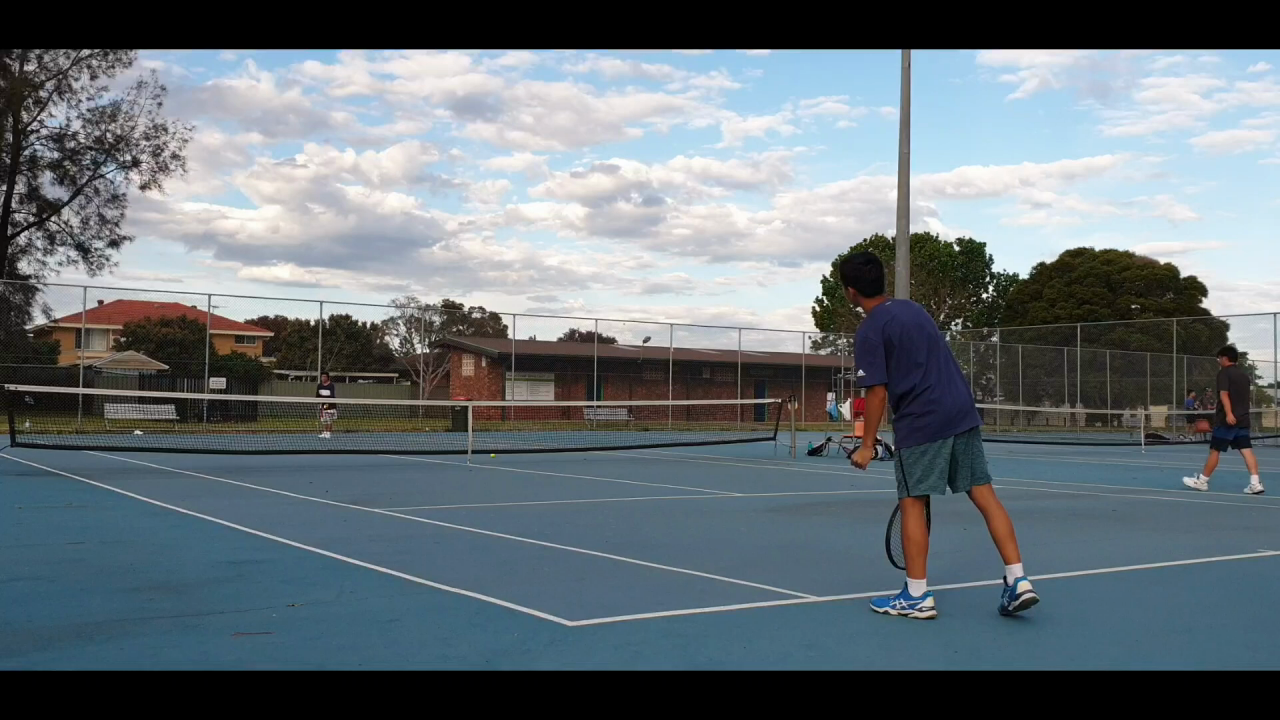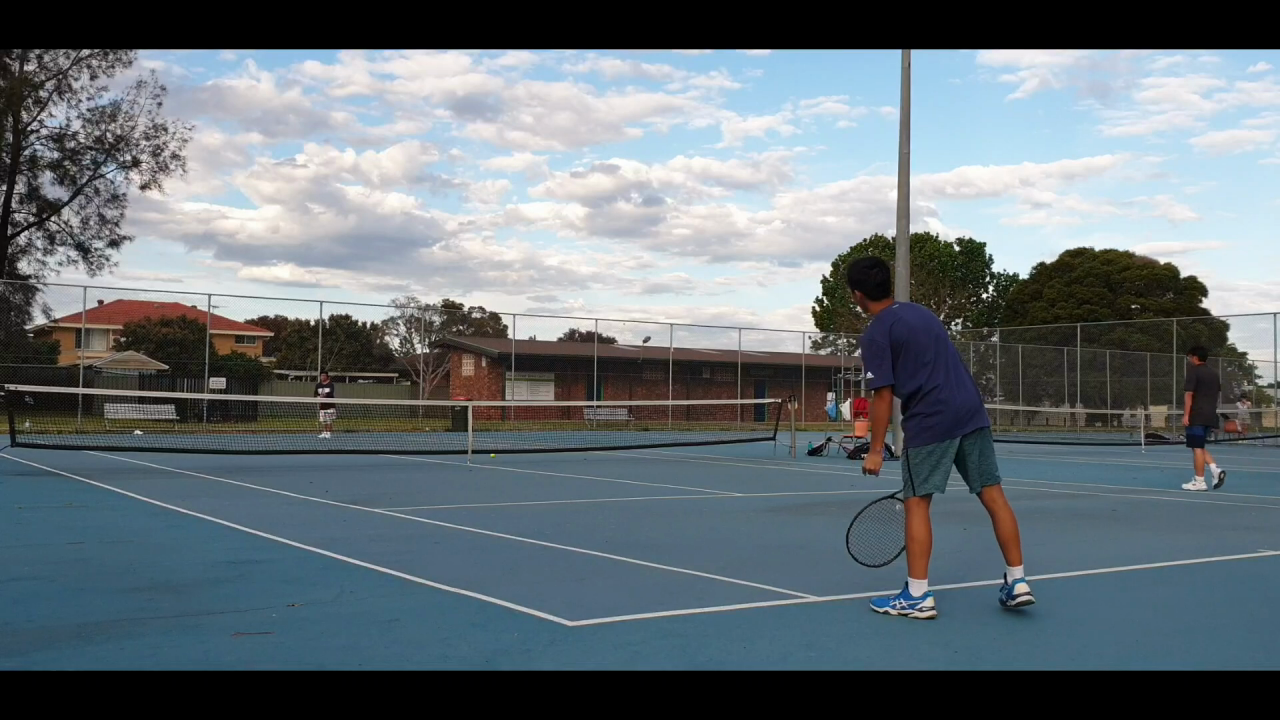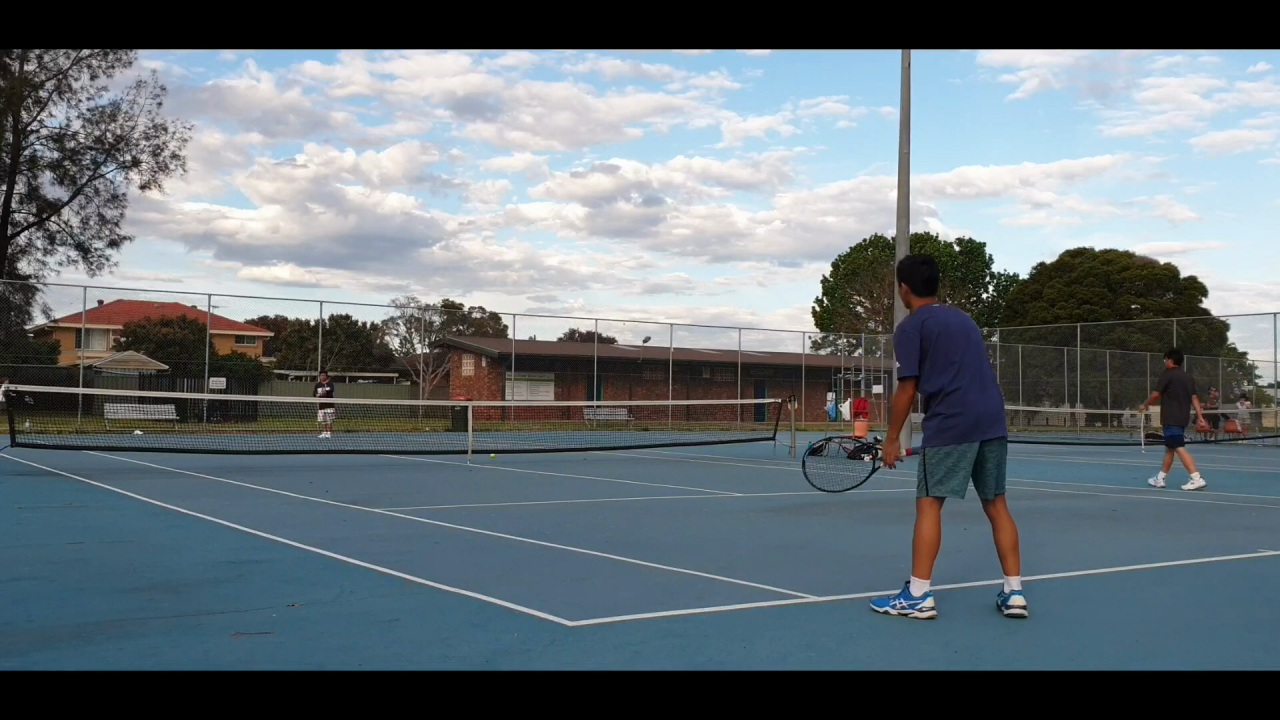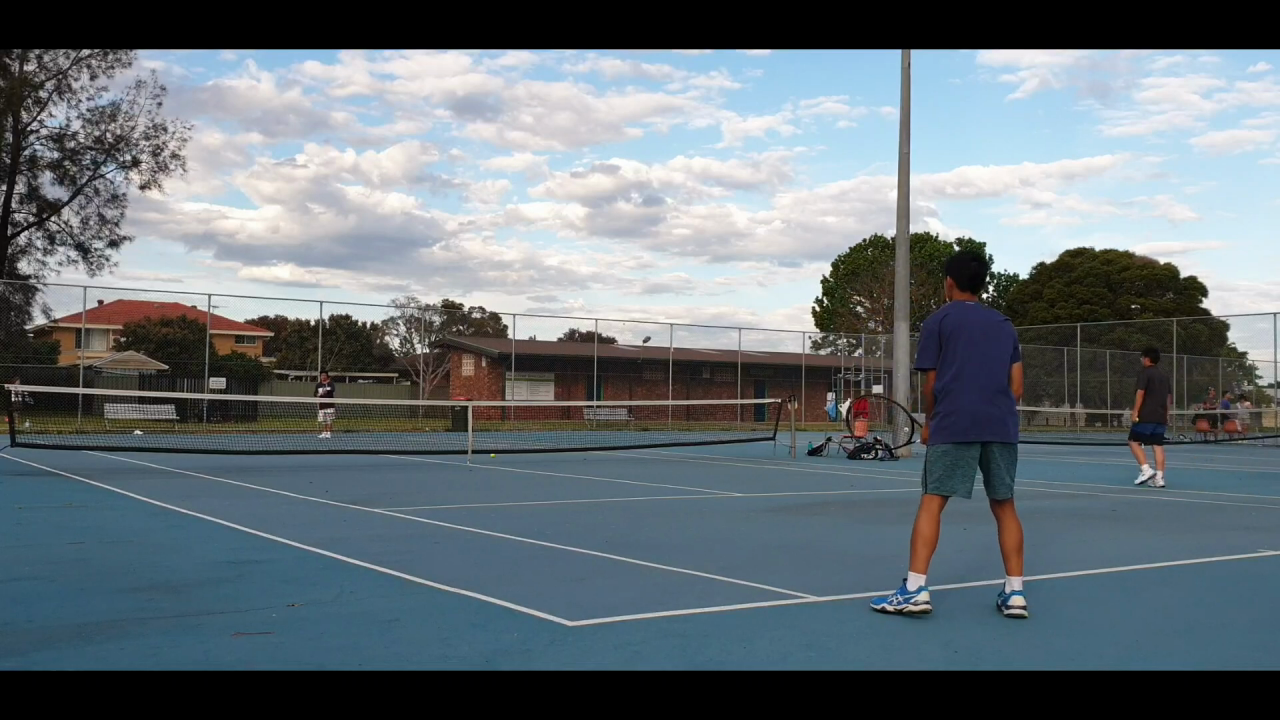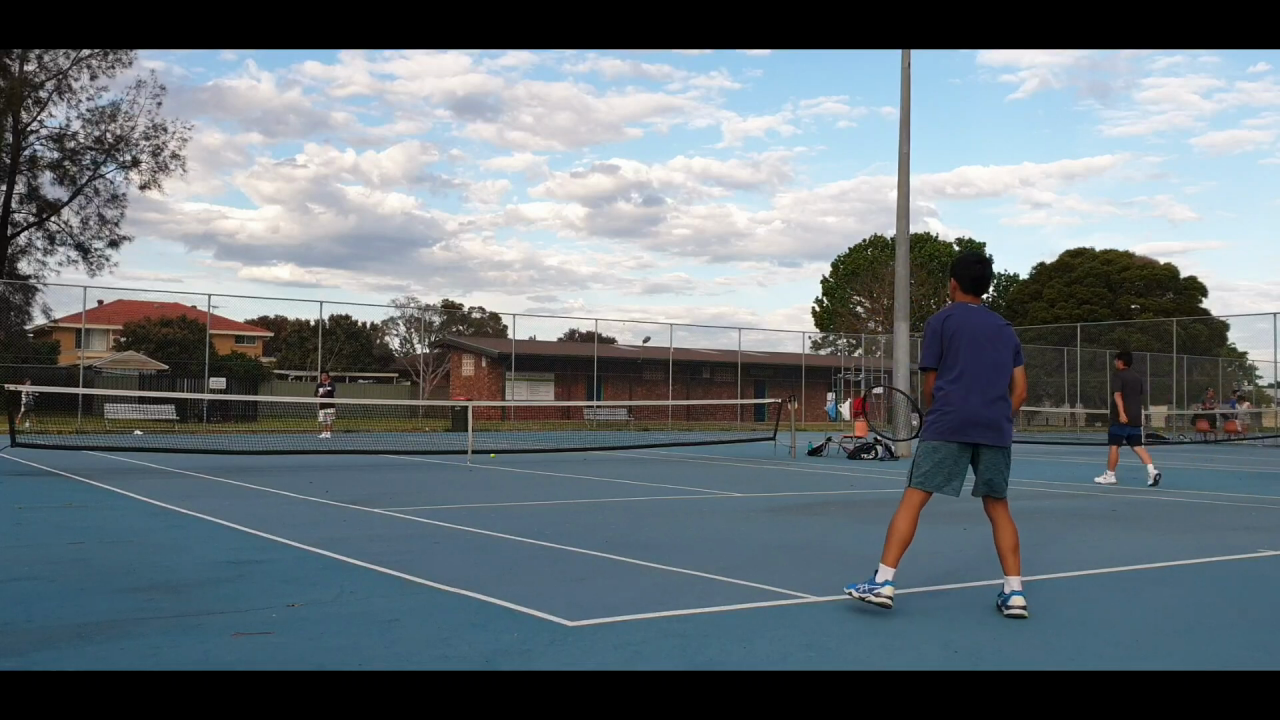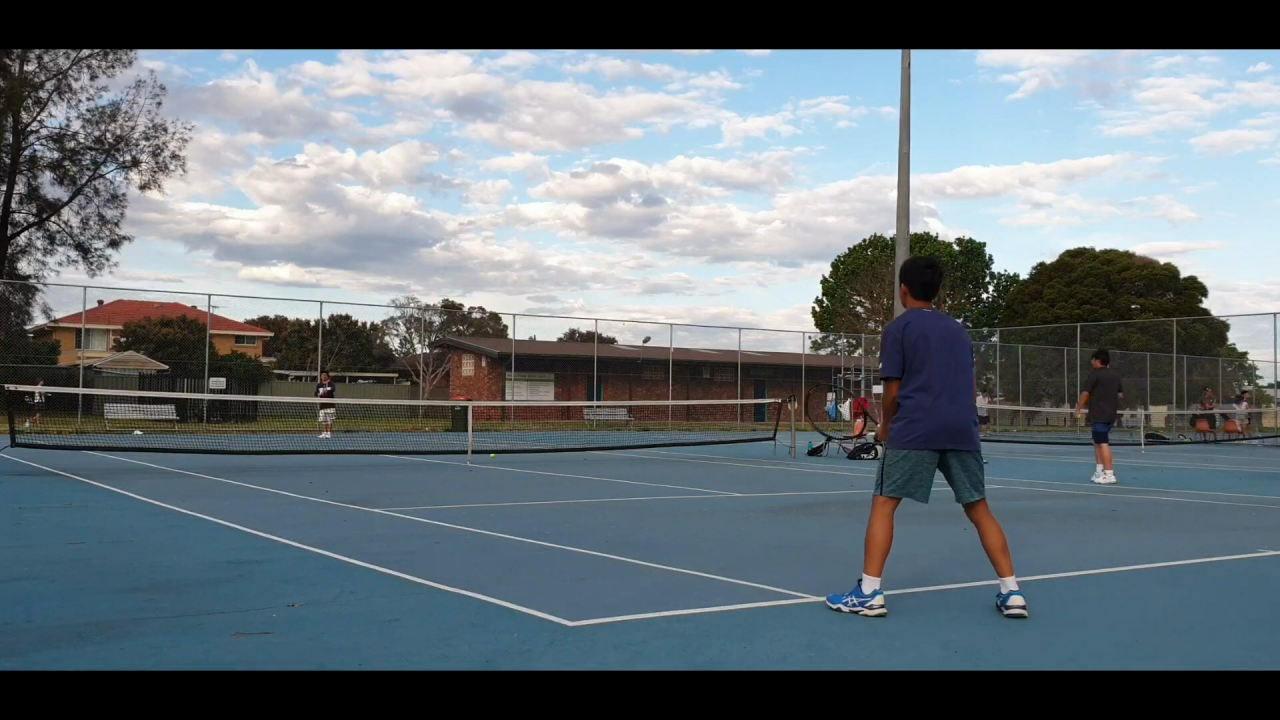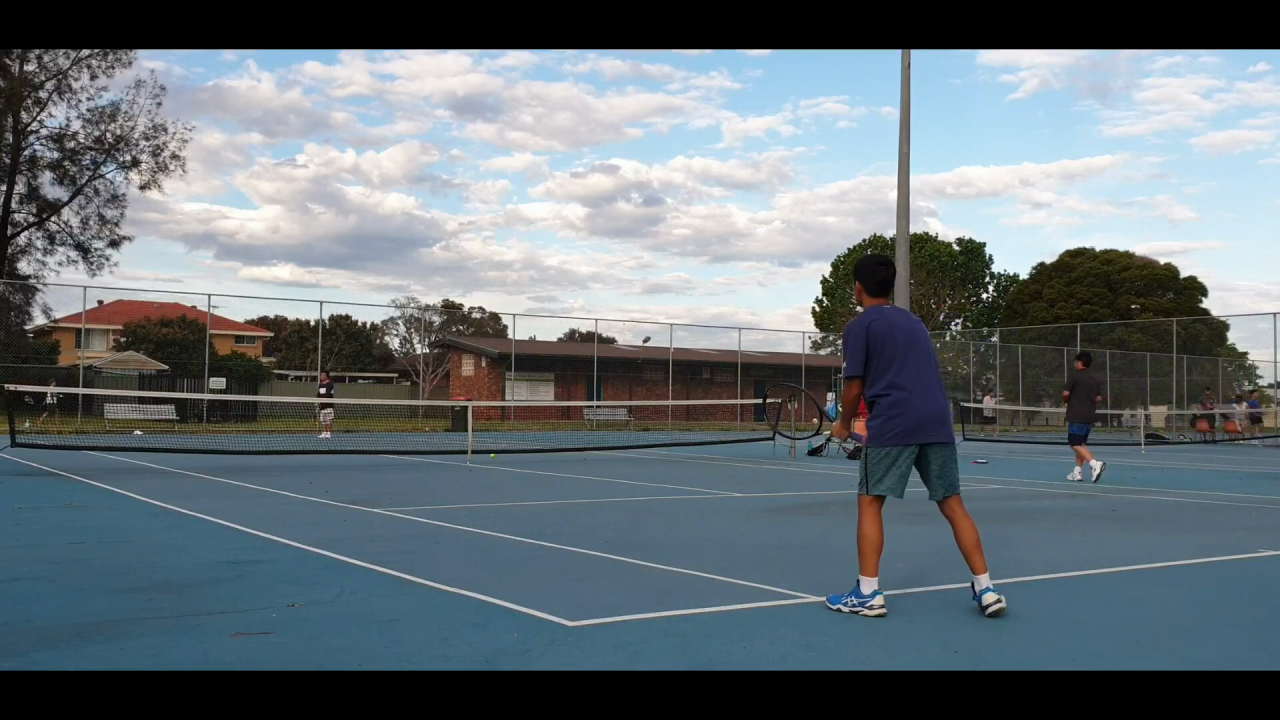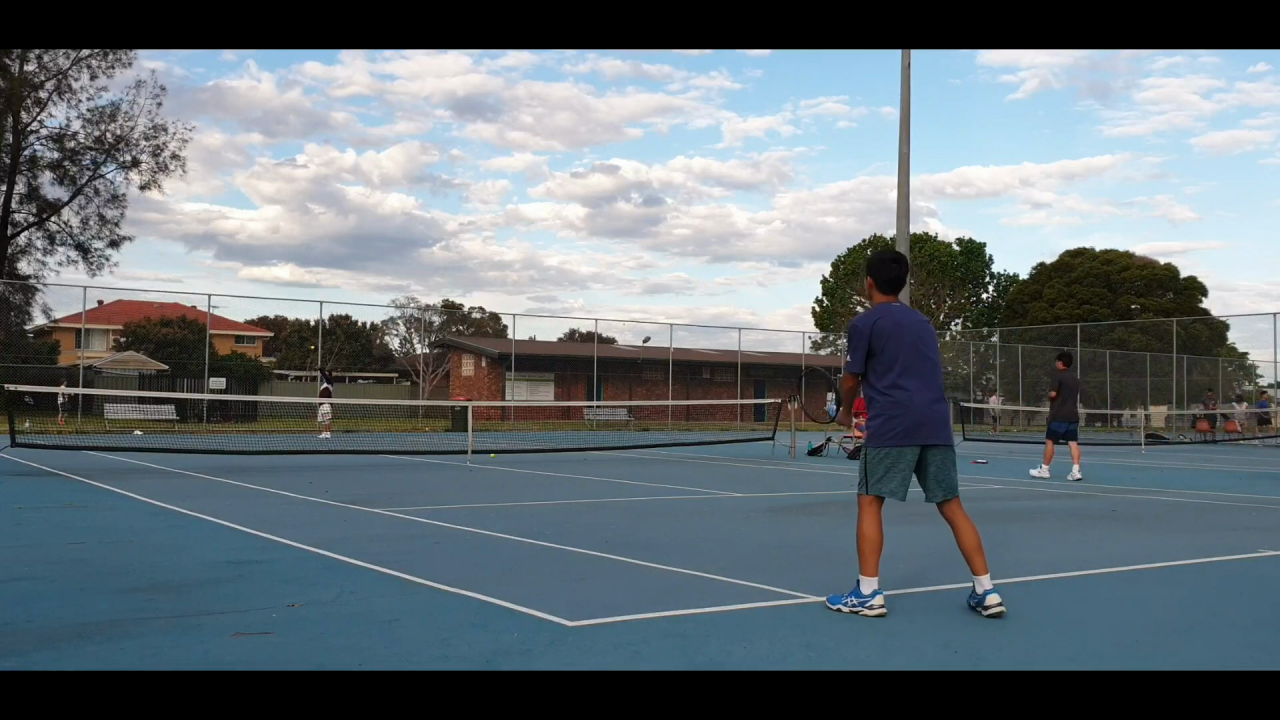
dt=0.3s
person 1, frame 1
left shoulder: (869, 332)
right shoulder: (914, 309)
left elbow: (877, 394)
left wrist: (867, 445)
left hip: (921, 422)
right hip: (963, 413)
left knee: (912, 504)
right knee: (984, 496)
left ankle: (917, 596)
right ankle: (1017, 580)
person 1, frame 2
left shoulder: (876, 335)
right shoulder: (922, 312)
left elbow: (884, 396)
left wrist: (875, 451)
left hip: (930, 422)
right hip: (971, 413)
left knee: (916, 503)
right knee: (993, 496)
left ankle: (917, 596)
right ankle: (1017, 582)
person 1, frame 3
left shoulder: (910, 327)
right shoulder: (964, 320)
left elbow: (907, 390)
left wrist: (892, 440)
left hip: (950, 425)
right hip: (992, 421)
left knee: (929, 505)
right knee: (997, 506)
left ankle: (919, 596)
right ankle: (1014, 592)
person 1, frame 4
left shoulder: (938, 321)
right shoulder: (1005, 324)
left elbow: (932, 382)
right elbow: (1017, 384)
left wrist: (928, 423)
left hip: (953, 424)
right hip: (1002, 426)
left knee: (932, 503)
right knee: (1004, 507)
left ankle: (915, 589)
right ankle: (1015, 592)
person 1, frame 5
left shoulder: (941, 321)
right shoulder: (1005, 328)
left elbow: (930, 382)
right elbow: (1020, 390)
left wrist: (930, 419)
left hip: (948, 424)
right hip: (995, 428)
left knee: (913, 499)
right knee: (998, 507)
left ankle: (883, 582)
right ankle: (1014, 592)
person 1, frame 6
left shoulder: (897, 328)
right shoulder: (957, 330)
left elbow: (893, 391)
right elbow: (971, 389)
left wrist: (885, 427)
left hip: (914, 430)
right hip: (962, 430)
left knee: (884, 505)
right knee: (979, 510)
left ankle: (870, 593)
right ankle: (1012, 592)
person 1, frame 7
left shoulder: (859, 326)
right shoulder: (914, 322)
left elbow: (855, 387)
left wrist: (844, 423)
left hip: (892, 424)
right hip: (938, 423)
left knee: (870, 503)
right knee: (953, 505)
left ankle: (868, 594)
right ankle: (985, 588)
person 1, frame 8
left shoulder: (864, 323)
right shoulder: (924, 322)
left elbow: (852, 380)
left wrist: (845, 412)
left hip: (891, 425)
right hip: (937, 425)
left knee: (870, 503)
right knee: (952, 507)
left ankle: (868, 594)
right ankle: (986, 590)
